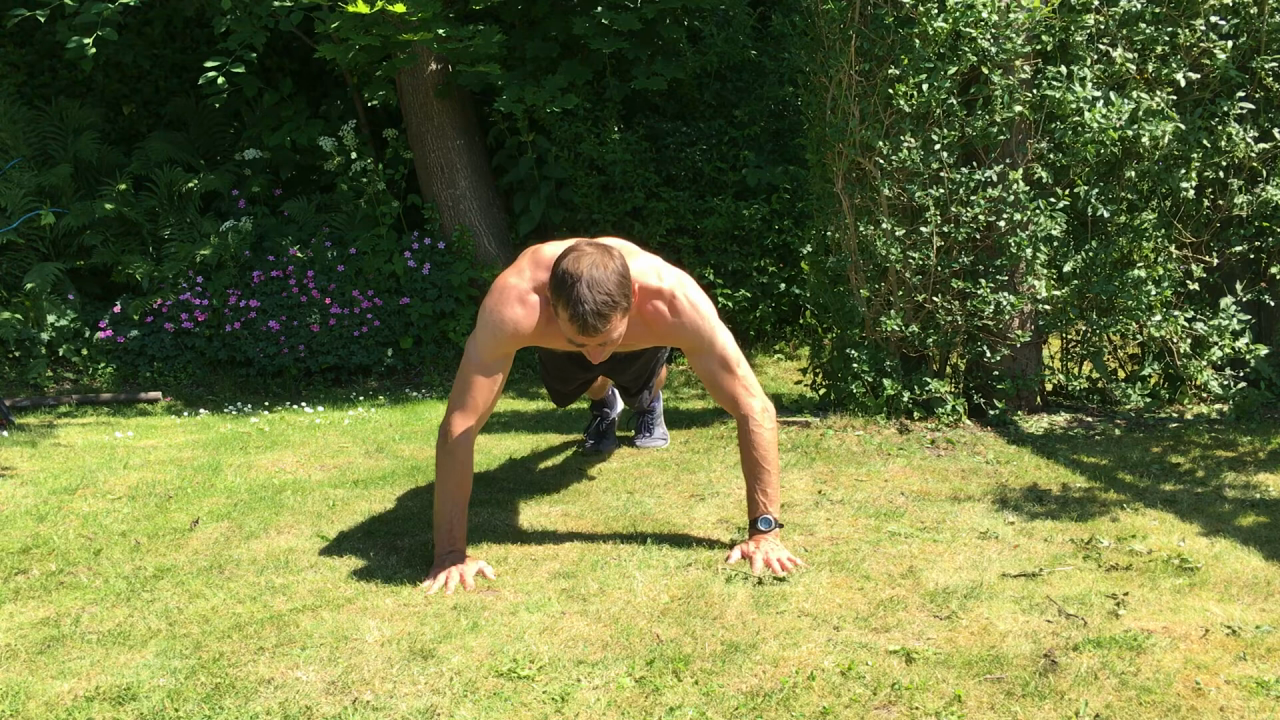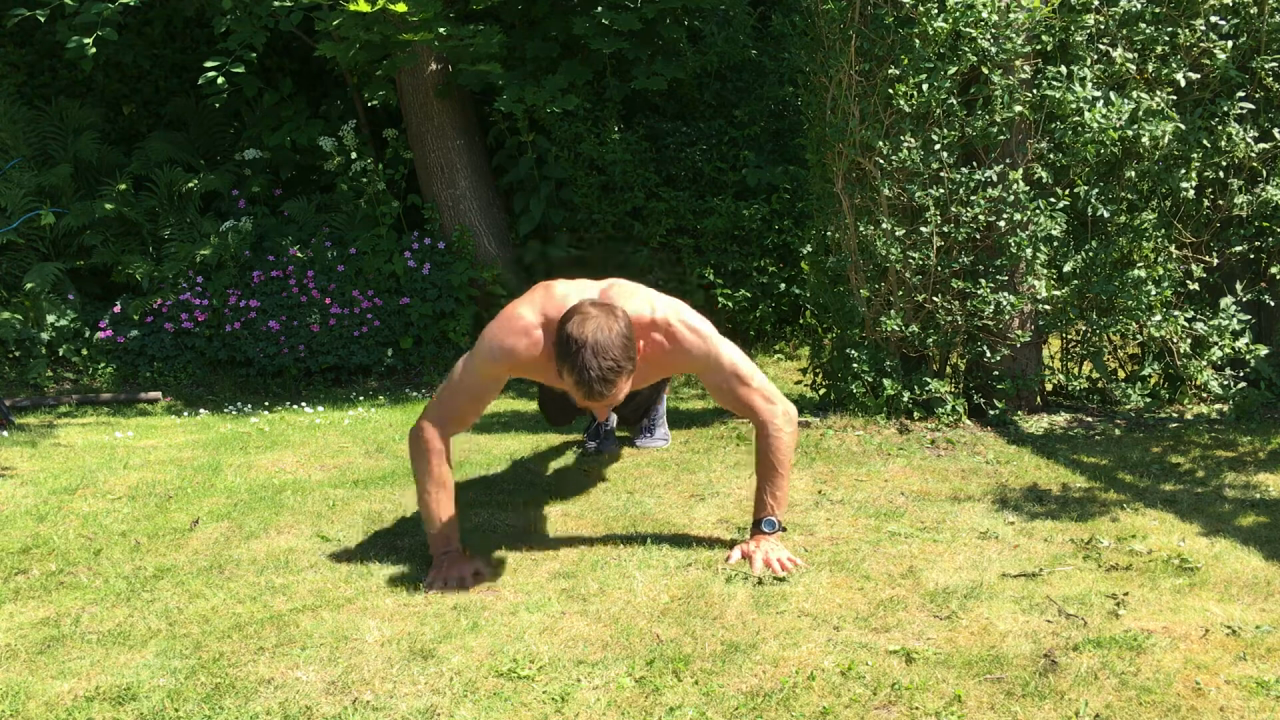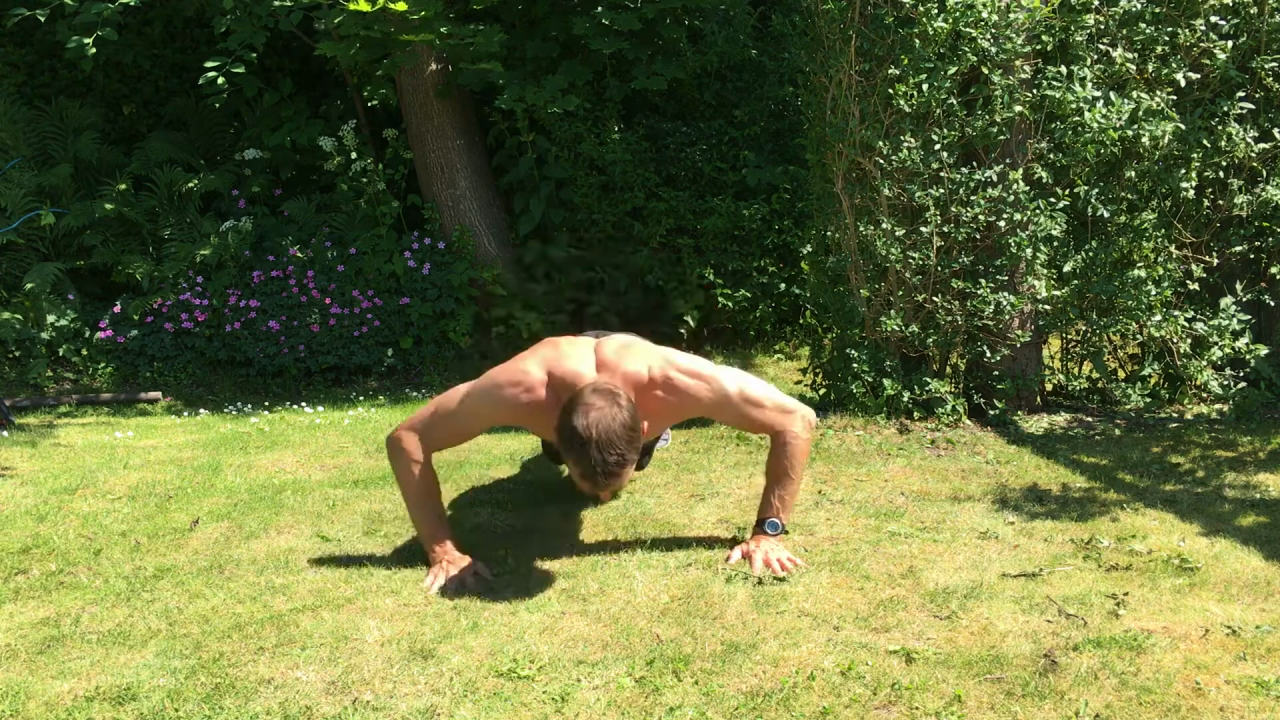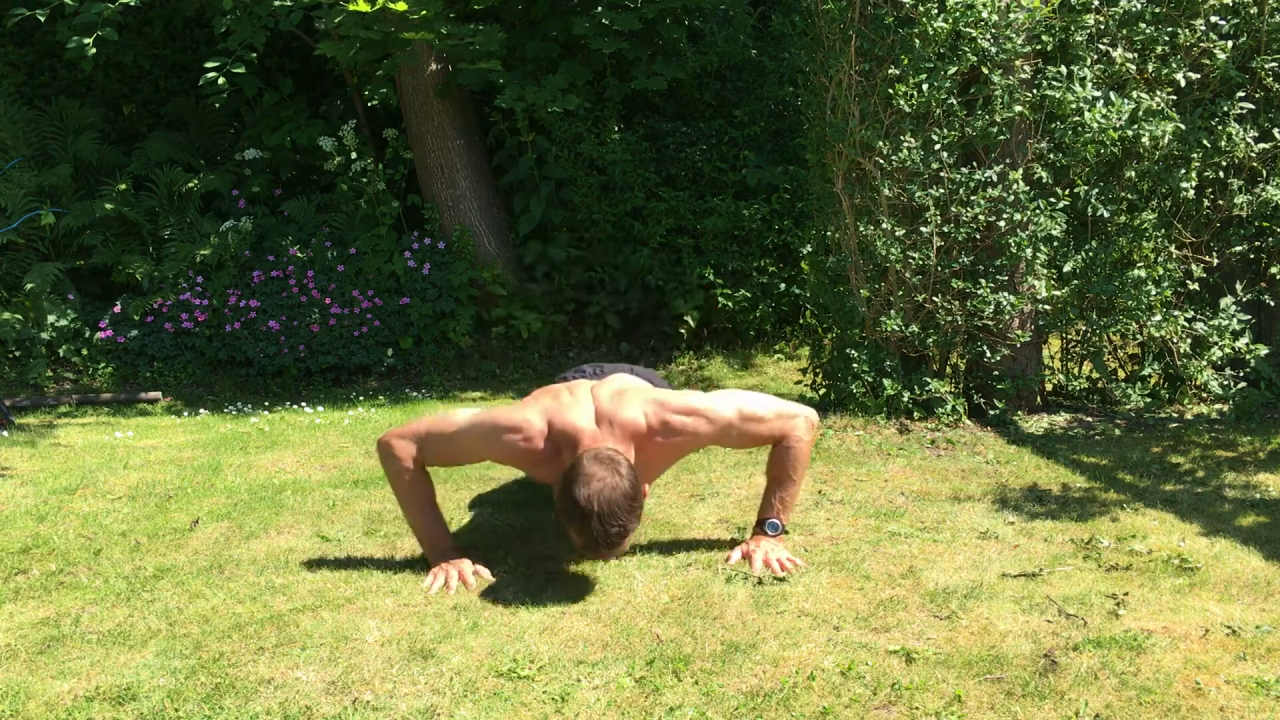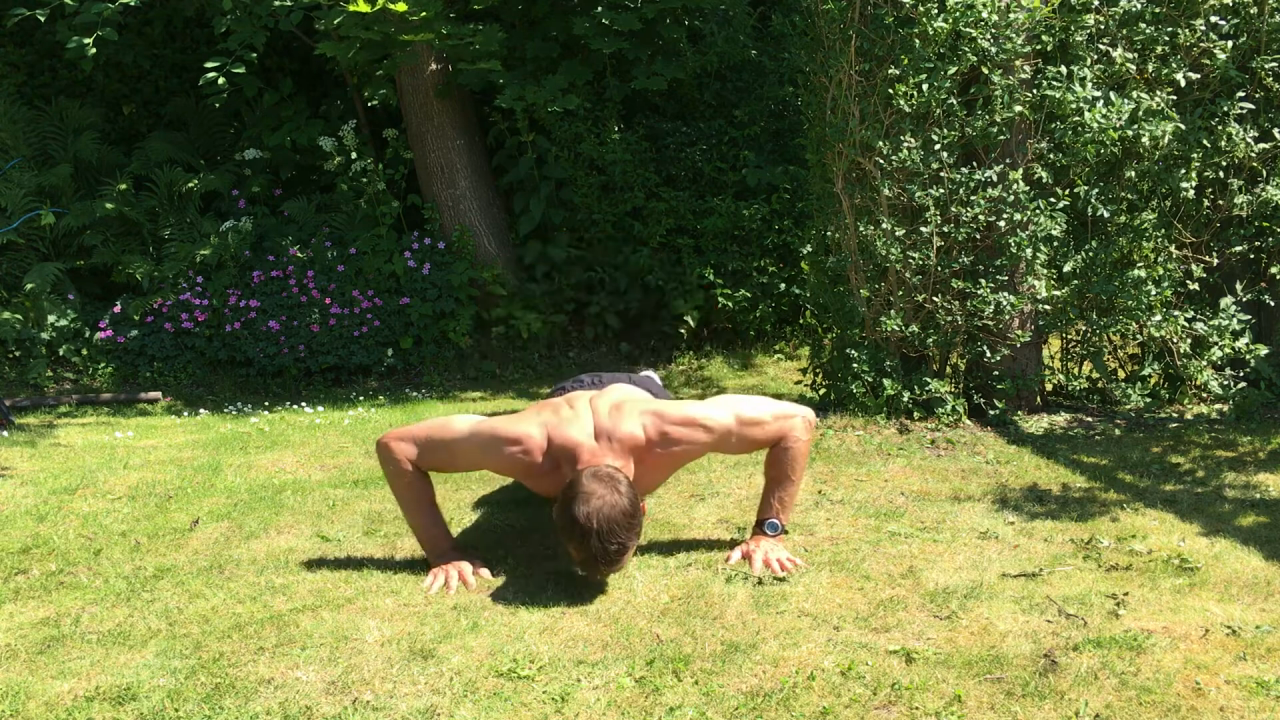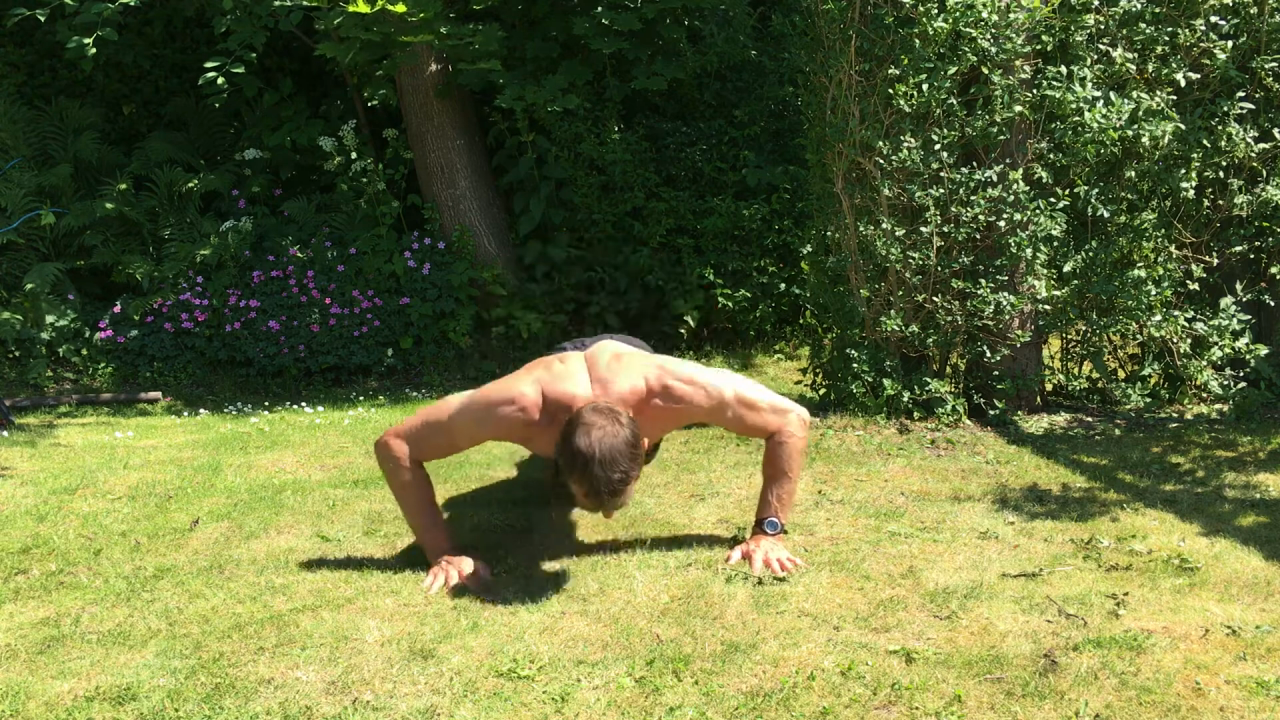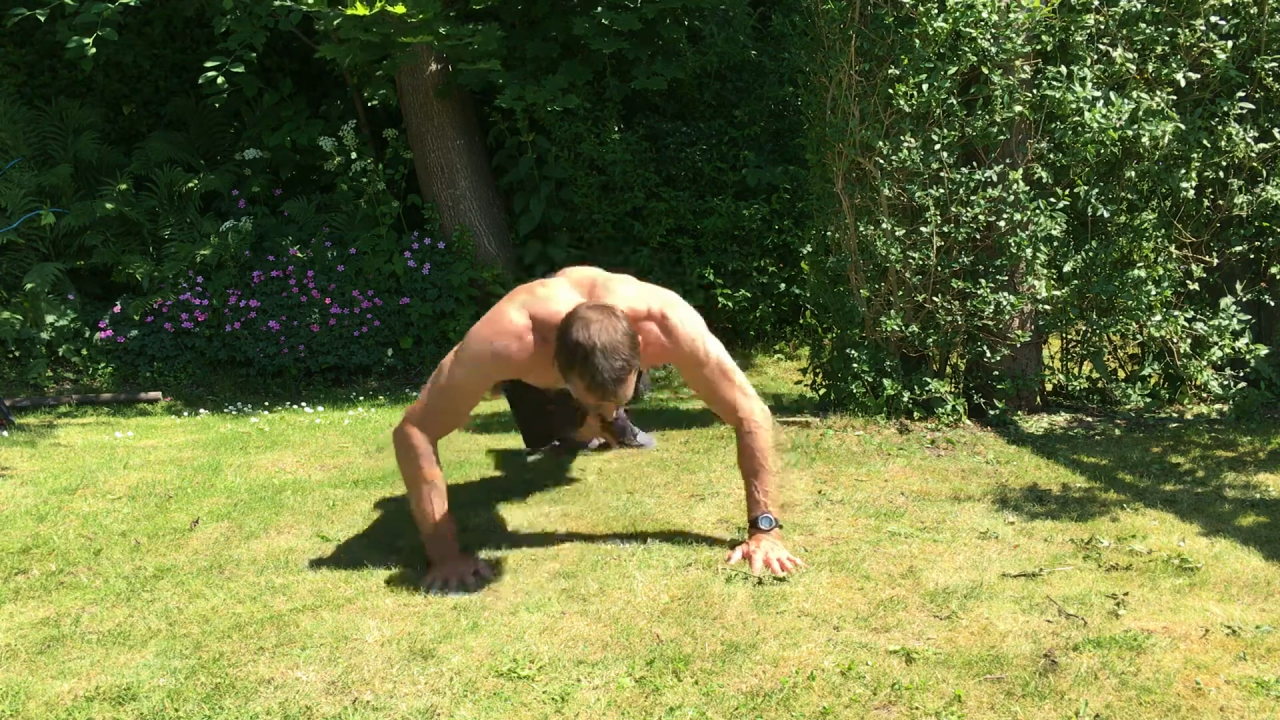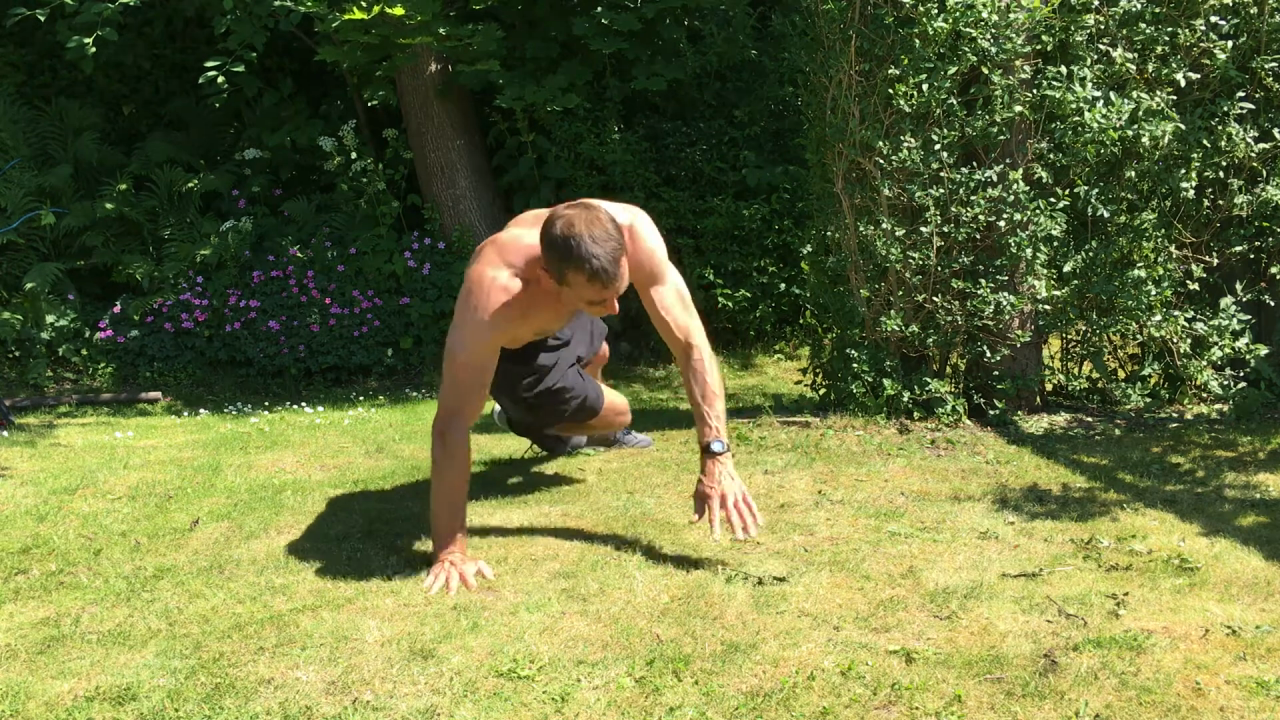
dt=0.2s
person 1, frame 1
left shoulder: (674, 301)
right shoulder: (517, 304)
left elbow: (755, 409)
right elbow: (460, 422)
left wrist: (764, 530)
right wrist: (450, 550)
left hip: (643, 334)
right hip: (557, 336)
left knee: (640, 391)
right knee: (571, 390)
left ankle: (649, 403)
right ankle: (604, 405)
person 1, frame 2
left shoulder: (674, 333)
right shoulder: (519, 337)
left elbow: (778, 415)
right elbow: (430, 431)
left wrist: (765, 530)
right wrist: (448, 547)
left knee: (644, 407)
right knee: (568, 414)
left ankle: (650, 411)
person 1, frame 3
left shoulder: (674, 384)
right shoulder: (524, 390)
left elbow: (798, 421)
right elbow: (404, 440)
left wrist: (768, 531)
right wrist: (442, 549)
person 1, frame 4
left shoulder: (670, 425)
right shoulder: (529, 437)
left elbow: (802, 423)
right elbow: (394, 445)
left wrist: (769, 532)
right wrist: (442, 552)
left hip: (636, 385)
right hip: (572, 387)
person 1, frame 5
left shoulder: (673, 434)
right shoulder: (524, 447)
left elbow: (800, 422)
right elbow: (393, 447)
left wrist: (768, 533)
right wrist: (442, 554)
left hip: (637, 393)
right hip: (571, 400)
person 1, frame 6
left shoulder: (676, 391)
right shoulder: (518, 407)
left elbow: (795, 420)
right elbow: (392, 445)
left wrist: (768, 530)
right wrist: (443, 554)
left hip: (624, 355)
person 1, frame 7
left shoulder: (664, 323)
right shoulder: (506, 342)
left elbow: (752, 414)
right elbow: (413, 431)
left wrist: (764, 528)
right wrist: (444, 553)
right hip: (534, 369)
left knee: (611, 422)
left ankle: (612, 428)
person 1, frame 8
left shoulder: (629, 231)
right shoulder: (494, 298)
left elbow: (690, 342)
right elbow: (453, 422)
left wrist: (716, 454)
right wrist: (449, 549)
left hip: (562, 318)
right hip: (512, 351)
left knee: (597, 357)
right knee: (613, 414)
left ankle: (566, 428)
right ankle: (548, 427)
